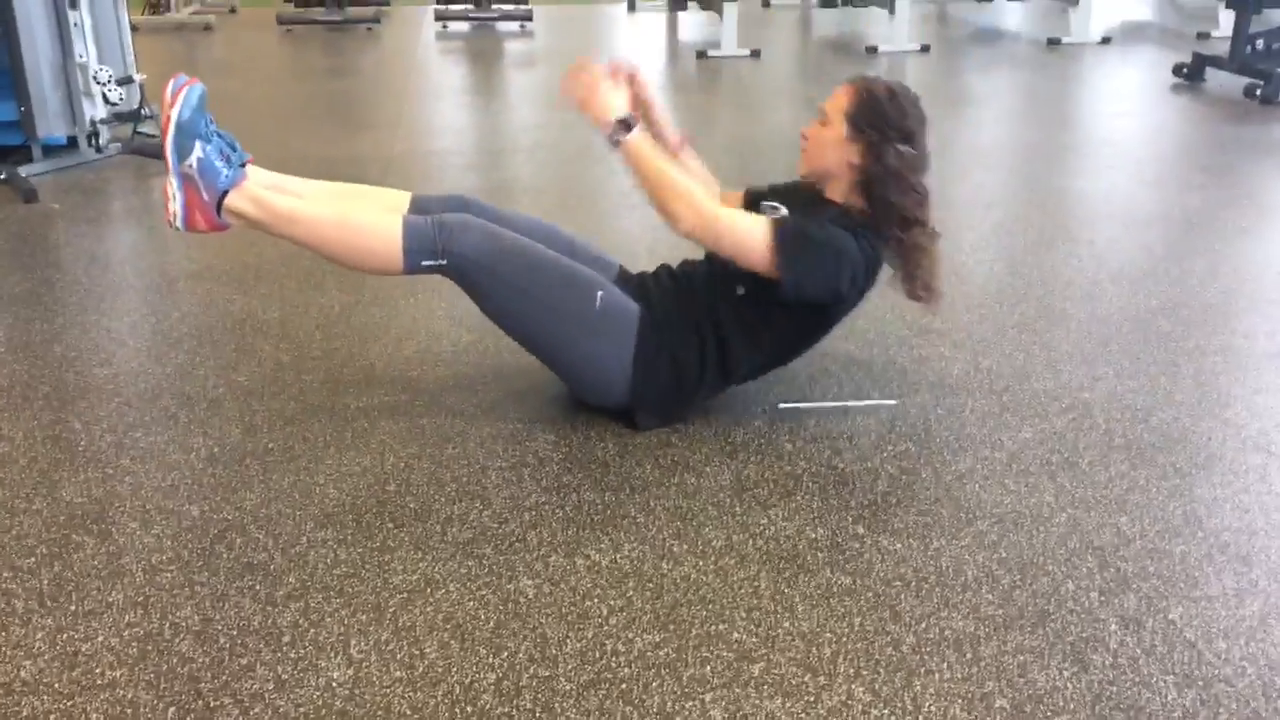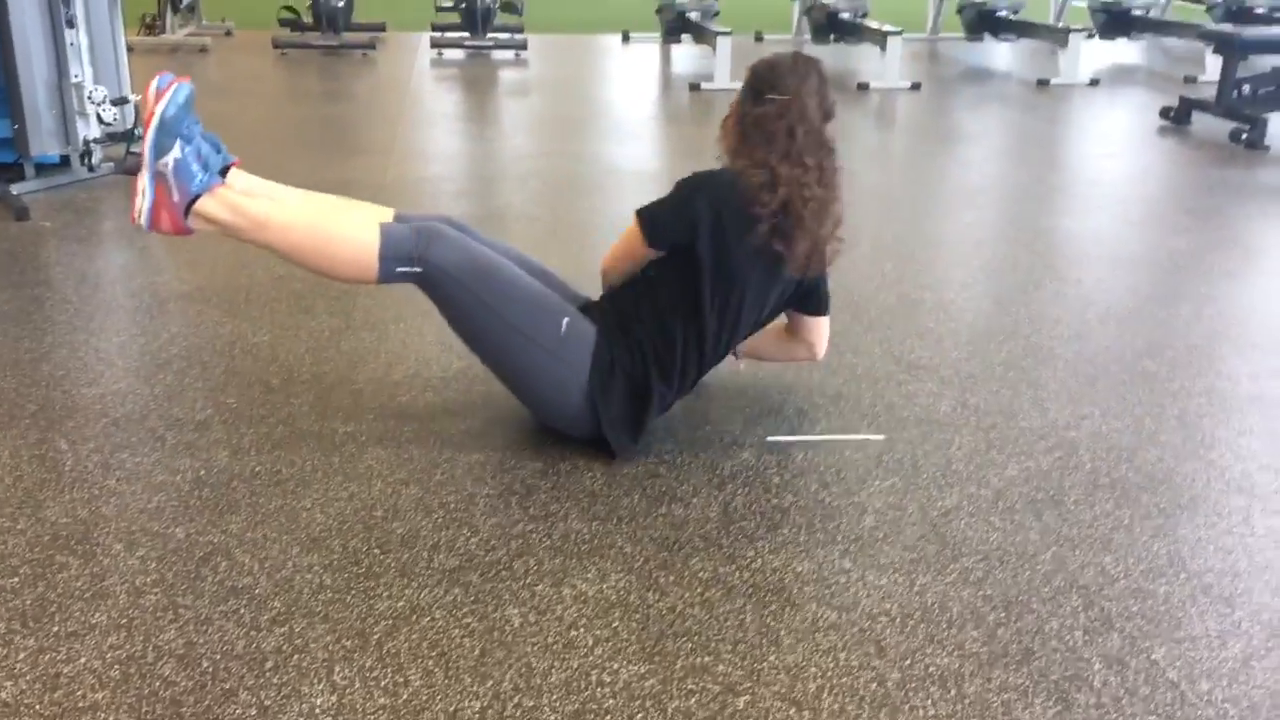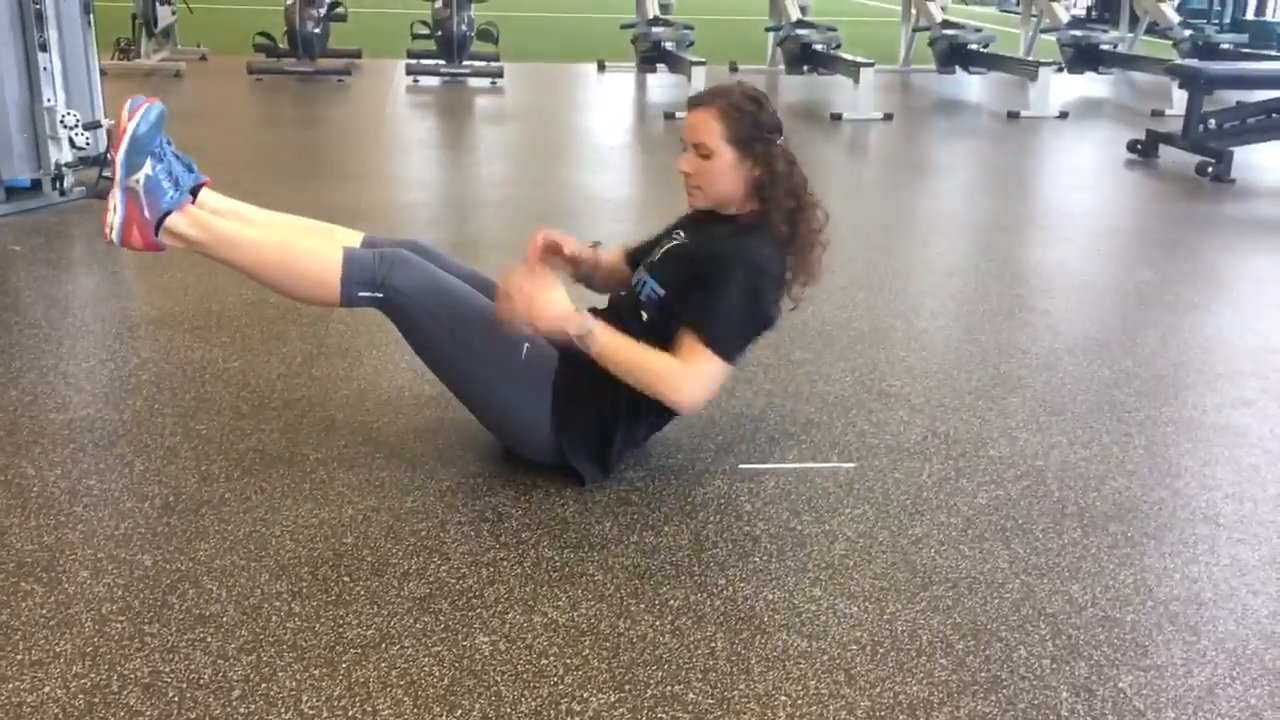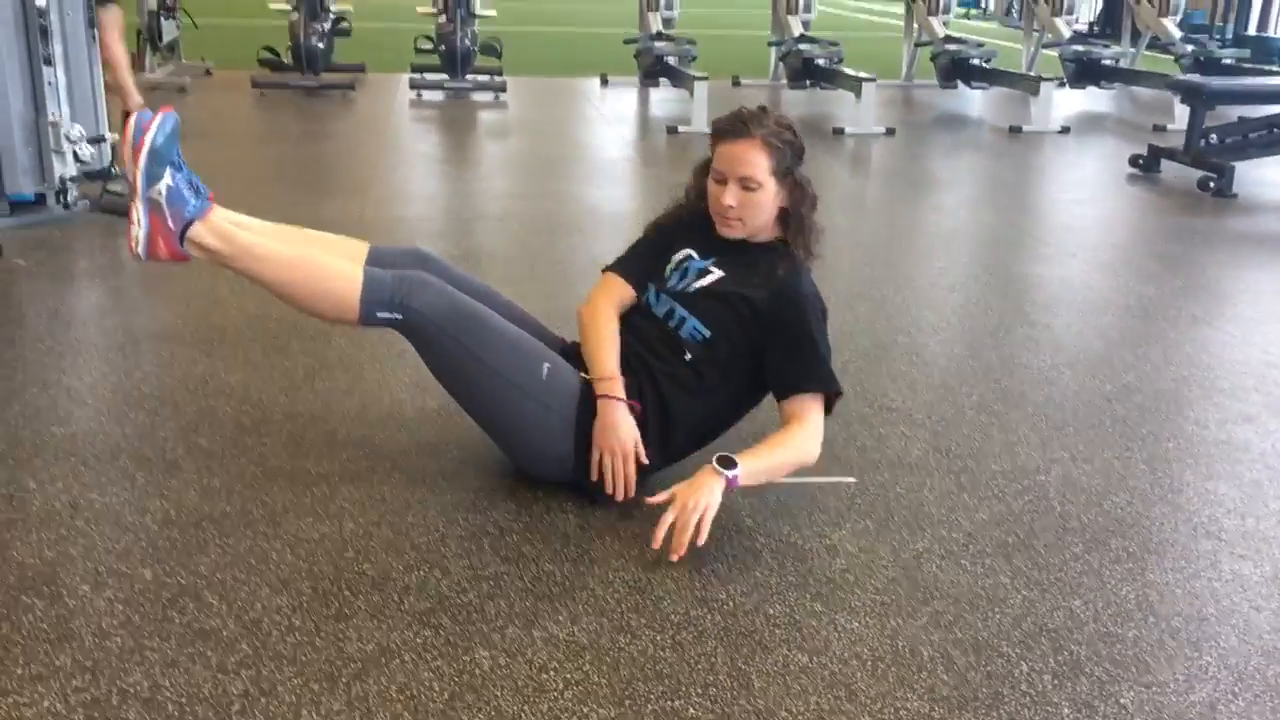
dt=0.4s
person 1, frame 1
left shoulder: (840, 249)
right shoulder: (820, 202)
left elbow: (702, 224)
right elbow: (721, 200)
left wrist: (620, 125)
right wrist: (652, 115)
left hip: (645, 363)
right hip: (643, 308)
left knee: (451, 240)
right knee: (460, 208)
left ankle: (227, 196)
right ankle: (241, 182)
person 1, frame 2
left shoulder: (716, 195)
right shoulder: (801, 221)
left elbow: (617, 269)
right elbow: (812, 341)
left hip: (601, 383)
right hip: (601, 343)
left knee: (426, 249)
right knee: (441, 229)
left ankle: (194, 201)
right ankle: (220, 183)
person 1, frame 3
left shoulder: (749, 264)
right shoulder: (715, 224)
left elbow: (686, 388)
right elbow: (625, 273)
left wrist: (571, 327)
right wrist: (571, 255)
left hip: (568, 404)
right hip: (577, 376)
left knee: (390, 274)
right knee: (404, 252)
left ankle: (167, 219)
right ankle: (191, 200)
person 1, frame 4
left shoulder: (787, 300)
right shoulder: (686, 227)
left elbow: (808, 432)
right elbow: (603, 302)
left wrist: (722, 477)
right wrist: (612, 395)
left hip: (581, 435)
right hip: (582, 388)
left knee: (410, 297)
right knee: (415, 264)
left ankle: (188, 231)
right ankle: (202, 214)
